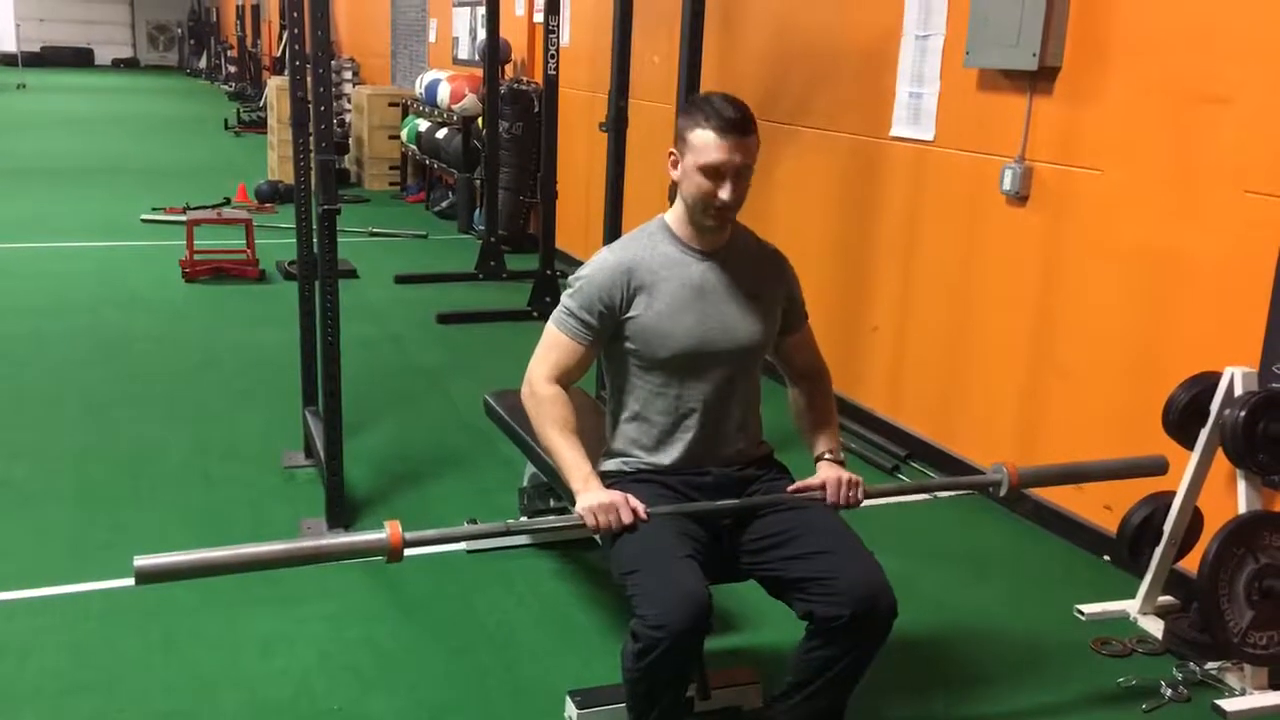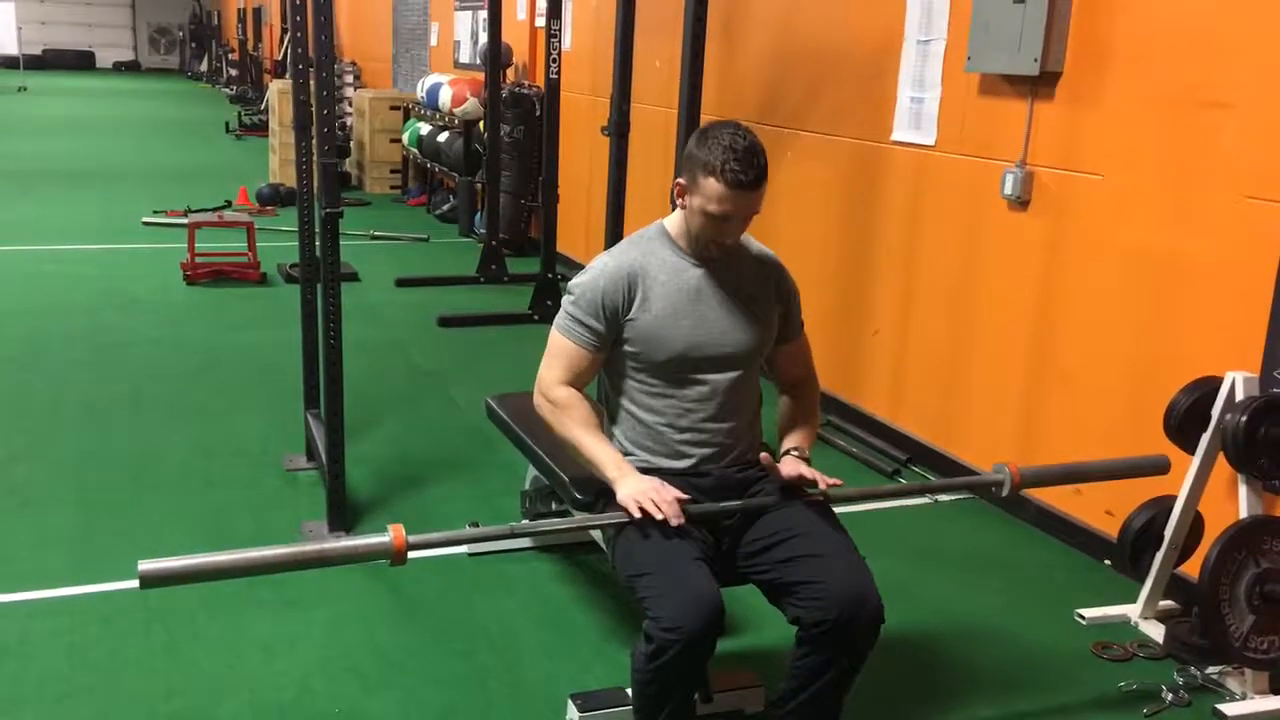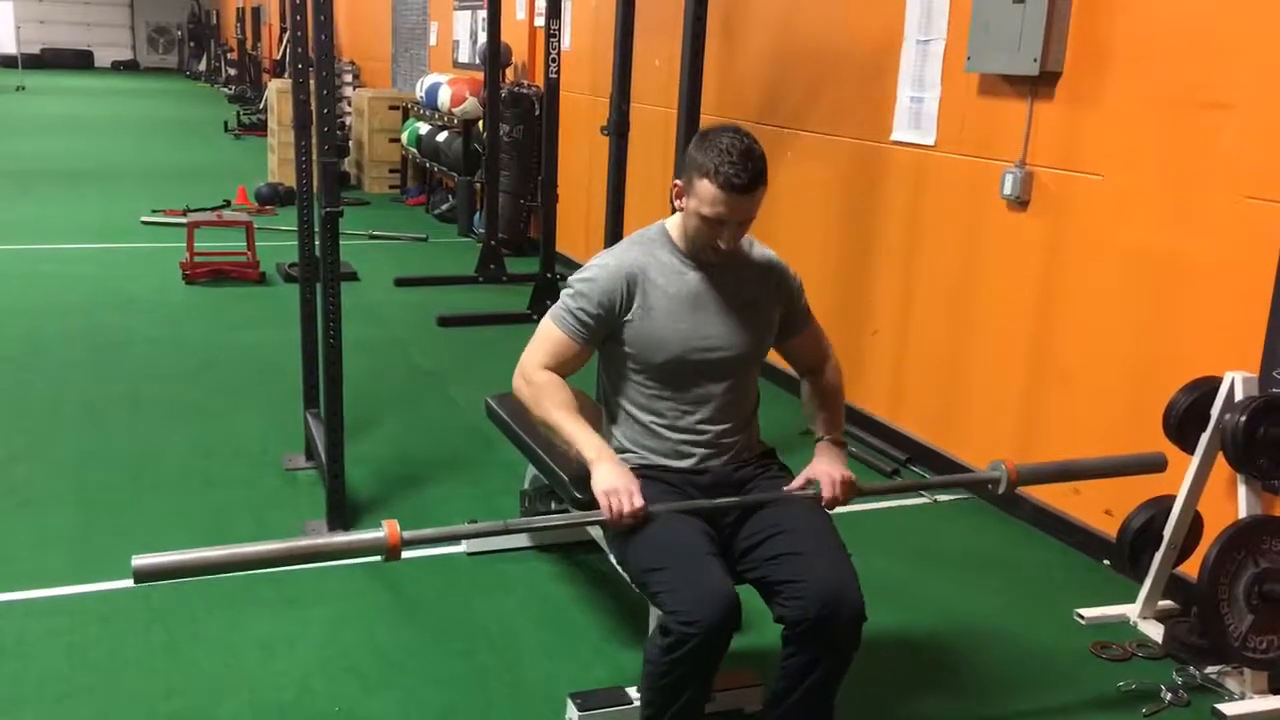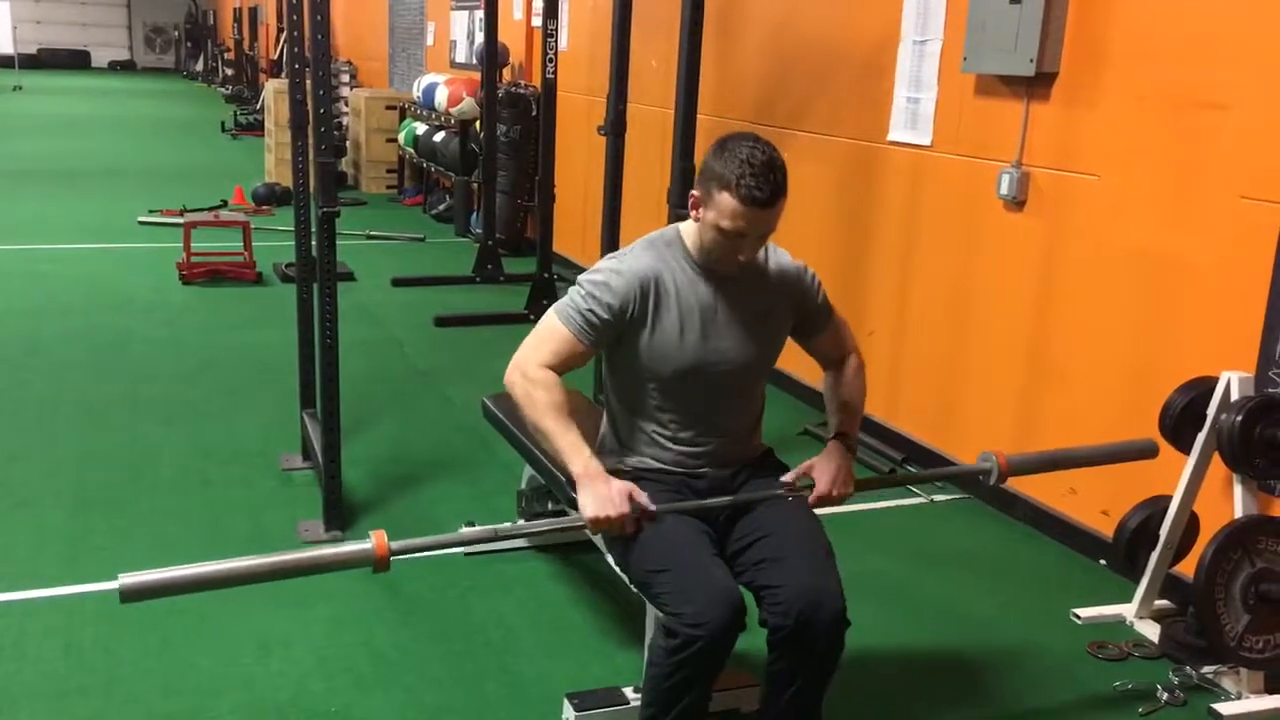
dt=0.4s
person 1, frame 1
left shoulder: (770, 268)
right shoulder: (618, 271)
left elbow: (807, 372)
right elbow: (543, 385)
left wrist: (827, 456)
right wrist: (587, 485)
left hip: (751, 479)
right hip: (649, 485)
left knee: (866, 601)
right knee: (675, 613)
person 1, frame 2
left shoulder: (768, 274)
right shoulder: (617, 275)
left elbow: (797, 381)
right elbow: (554, 391)
left wrist: (794, 451)
right wrist: (624, 476)
left hip: (751, 480)
right hip: (656, 487)
left knee: (852, 606)
right knee: (688, 615)
person 1, frame 3
left shoulder: (771, 274)
right shoulder: (619, 273)
left elbow: (818, 366)
right elbow: (533, 374)
left wrist: (831, 444)
right wrist: (603, 459)
left hip: (748, 473)
right hip: (651, 480)
left knee: (835, 603)
right knee: (706, 608)
person 1, frame 4
left shoulder: (790, 278)
right shoulder: (630, 278)
left elbow: (843, 358)
right elbow: (528, 371)
left wrist: (839, 446)
right wrist: (591, 478)
left hip: (748, 474)
right hip: (649, 483)
left knee: (817, 608)
right knee: (710, 611)
